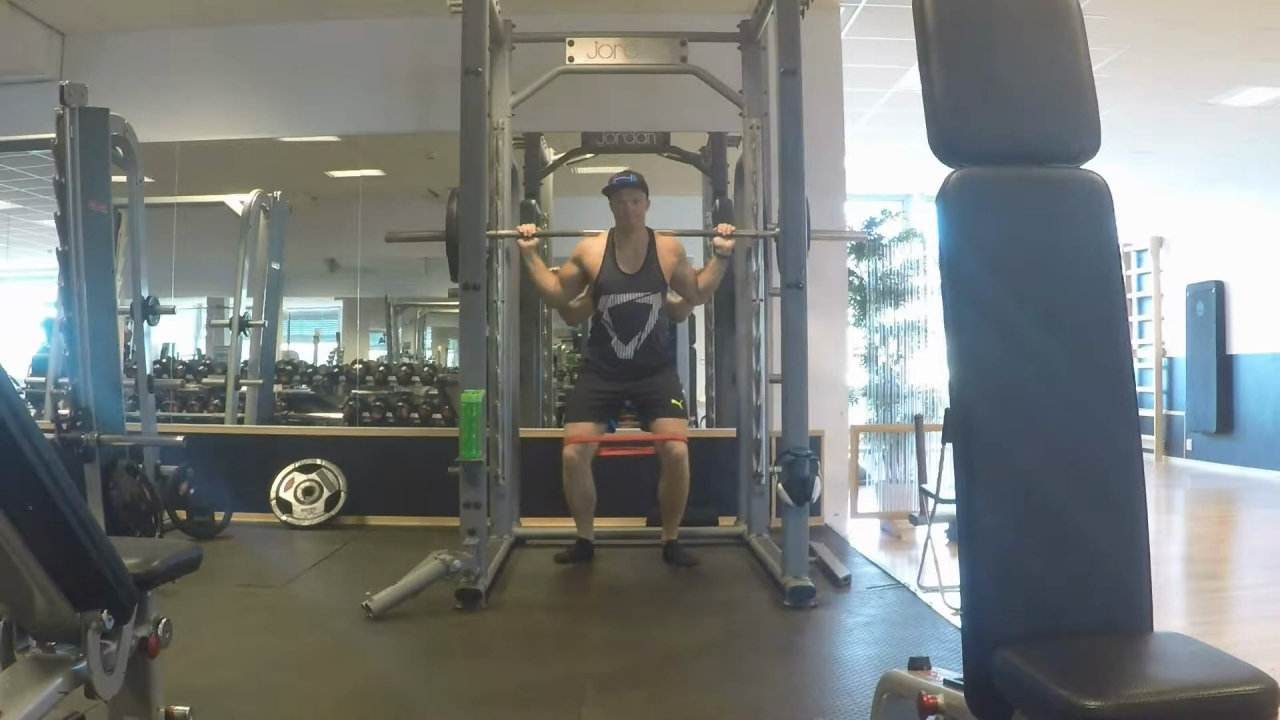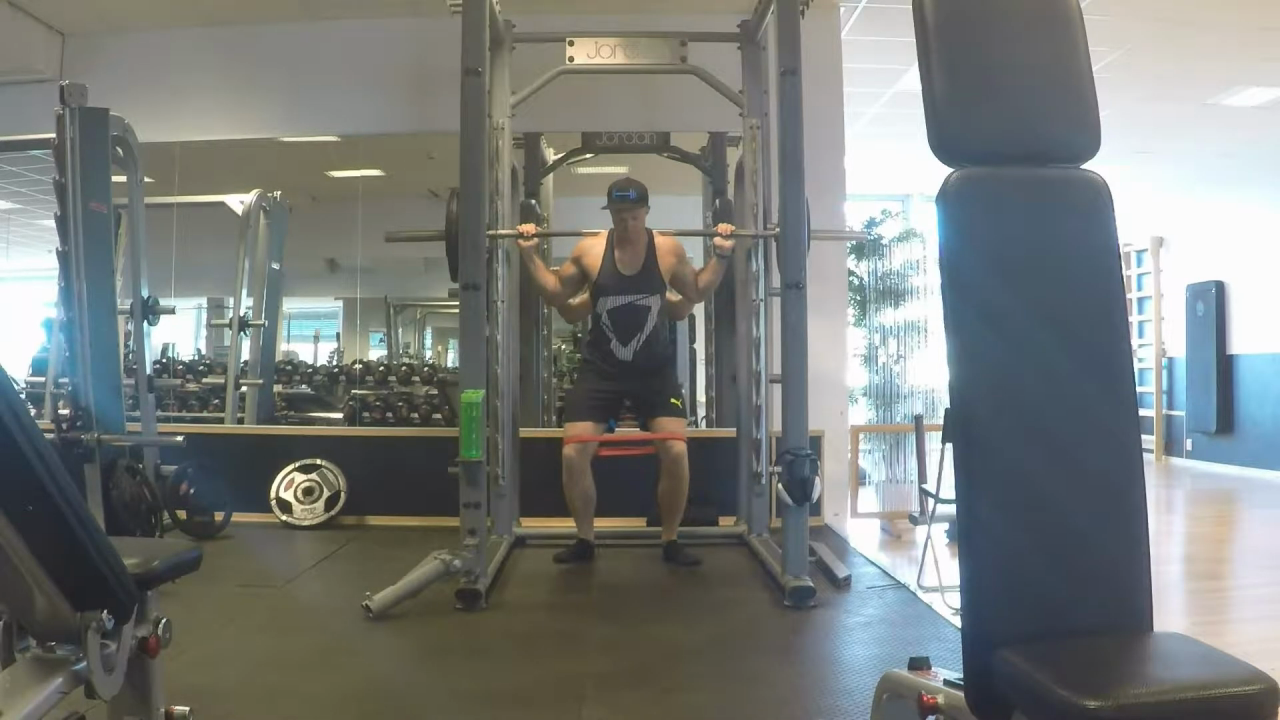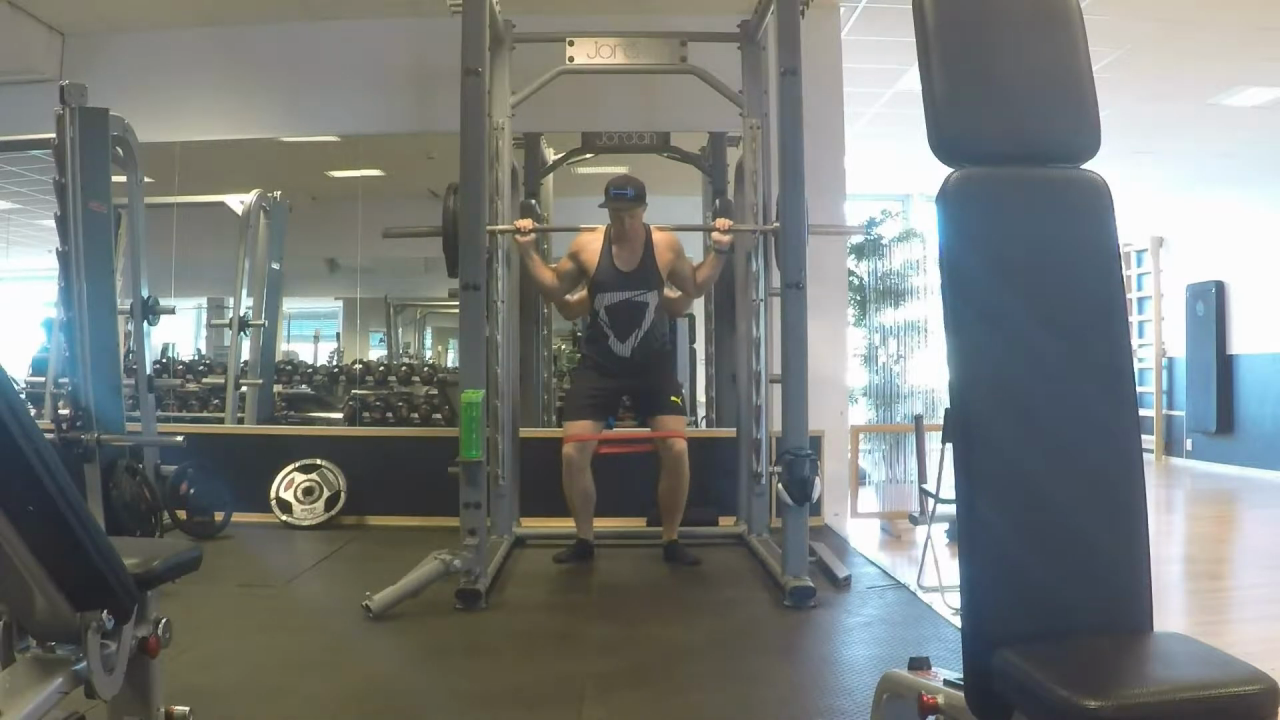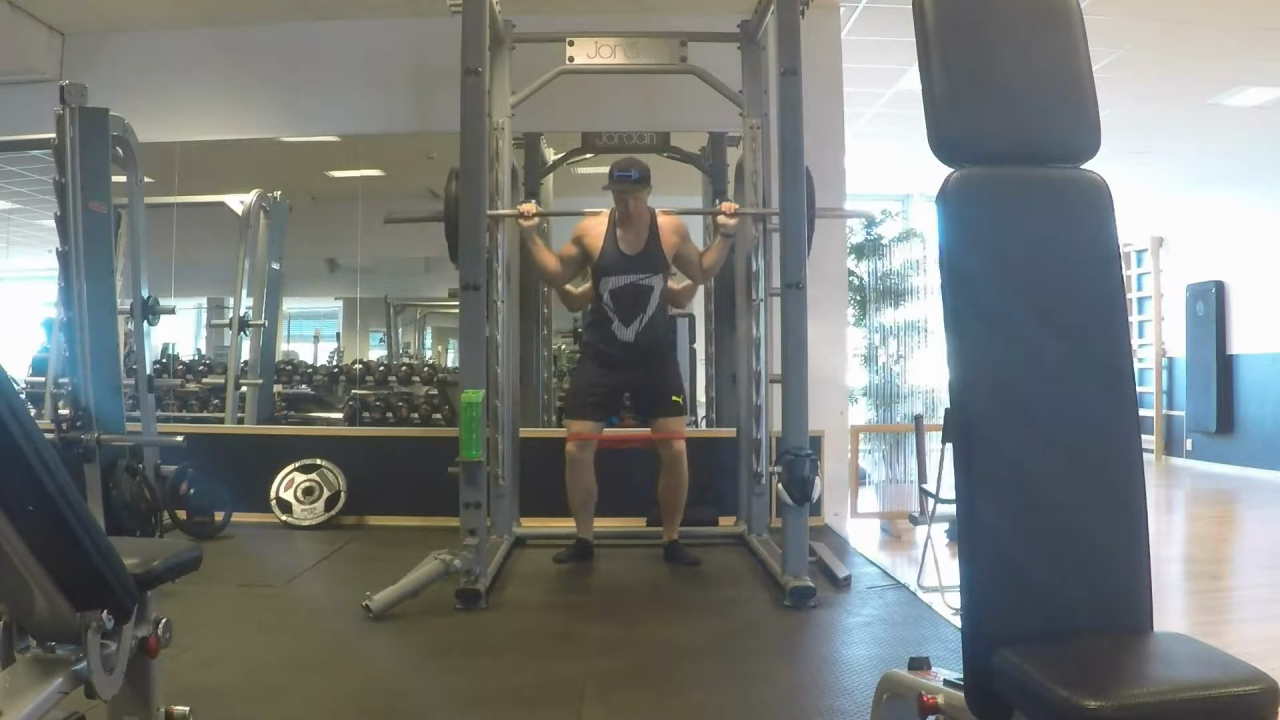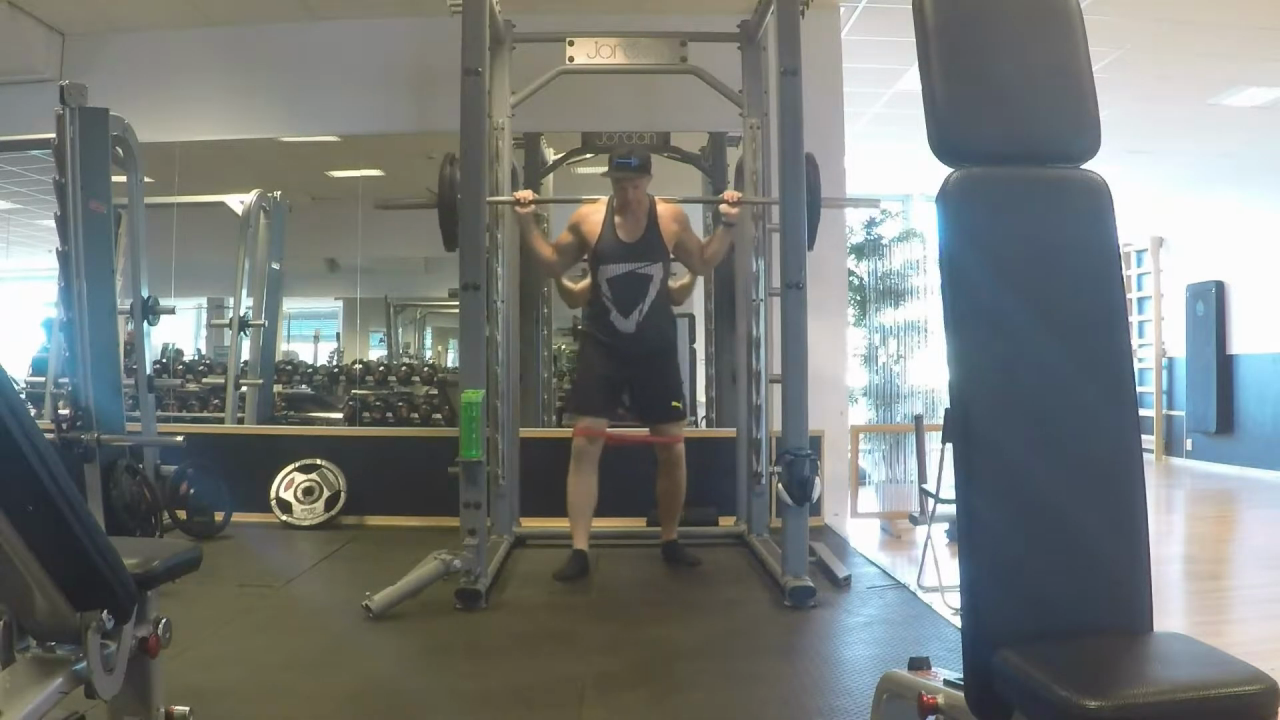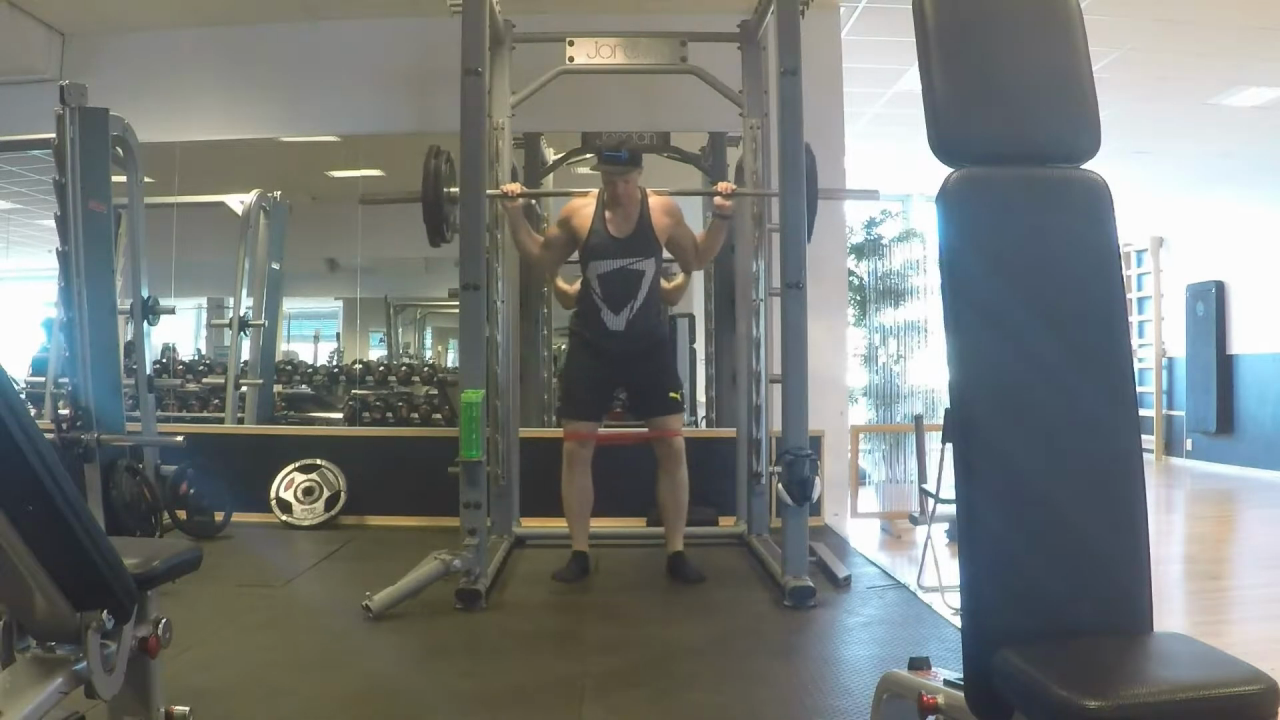
dt=0.5s
person 1, frame 1
left shoulder: (670, 250)
right shoulder: (589, 250)
left elbow: (697, 295)
right elbow: (557, 297)
left wrist: (721, 255)
right wrist: (530, 254)
left hip: (655, 370)
right hip: (601, 370)
left knee: (676, 453)
right knee: (573, 455)
left ankle: (670, 541)
right ankle: (584, 540)
person 1, frame 2
left shoulder: (669, 250)
right shoulder: (588, 251)
left elbow: (696, 293)
right elbow: (556, 295)
left wrist: (721, 255)
right wrist: (530, 254)
left hip: (655, 369)
right hip: (600, 369)
left knee: (675, 452)
right knee: (573, 455)
left ankle: (670, 540)
right ankle: (584, 539)
person 1, frame 3
left shoulder: (666, 245)
right shoulder: (586, 246)
left elbow: (695, 288)
right elbow: (554, 290)
left wrist: (719, 251)
right wrist: (528, 251)
left hip: (653, 364)
right hip: (598, 364)
left knee: (676, 450)
right knee: (574, 454)
left ankle: (671, 540)
right ankle: (584, 539)
person 1, frame 4
left shoulder: (671, 230)
right shoulder: (590, 230)
left elbow: (701, 273)
right elbow: (557, 276)
left wrist: (725, 234)
right wrist: (531, 235)
left hip: (656, 356)
right hip: (600, 356)
left knee: (674, 449)
right knee: (578, 450)
left ankle: (671, 540)
right ankle: (584, 539)
person 1, frame 5
left shoulder: (672, 218)
right shoulder: (587, 218)
left elbow: (703, 264)
right elbow: (554, 265)
left wrist: (727, 224)
right wrist: (527, 222)
left hip: (656, 349)
right hip: (600, 349)
left knee: (672, 450)
right knee: (585, 447)
left ankle: (670, 540)
right ankle: (579, 551)
person 1, frame 6
left shoulder: (664, 211)
right shoulder: (577, 212)
left elbow: (697, 260)
right elbow: (543, 261)
left wrist: (722, 216)
right wrist: (515, 214)
left hip: (650, 345)
right hip: (591, 347)
left knee: (672, 448)
right knee: (576, 449)
left ankle: (676, 553)
right ankle: (579, 552)
